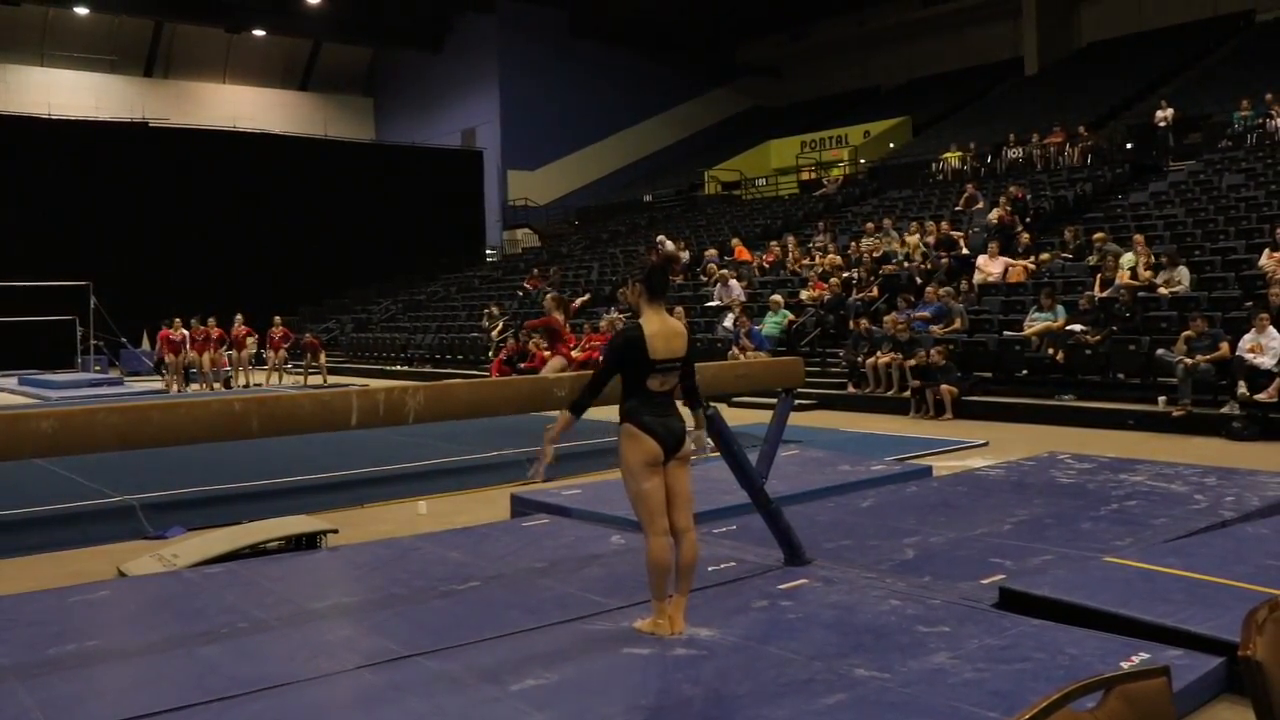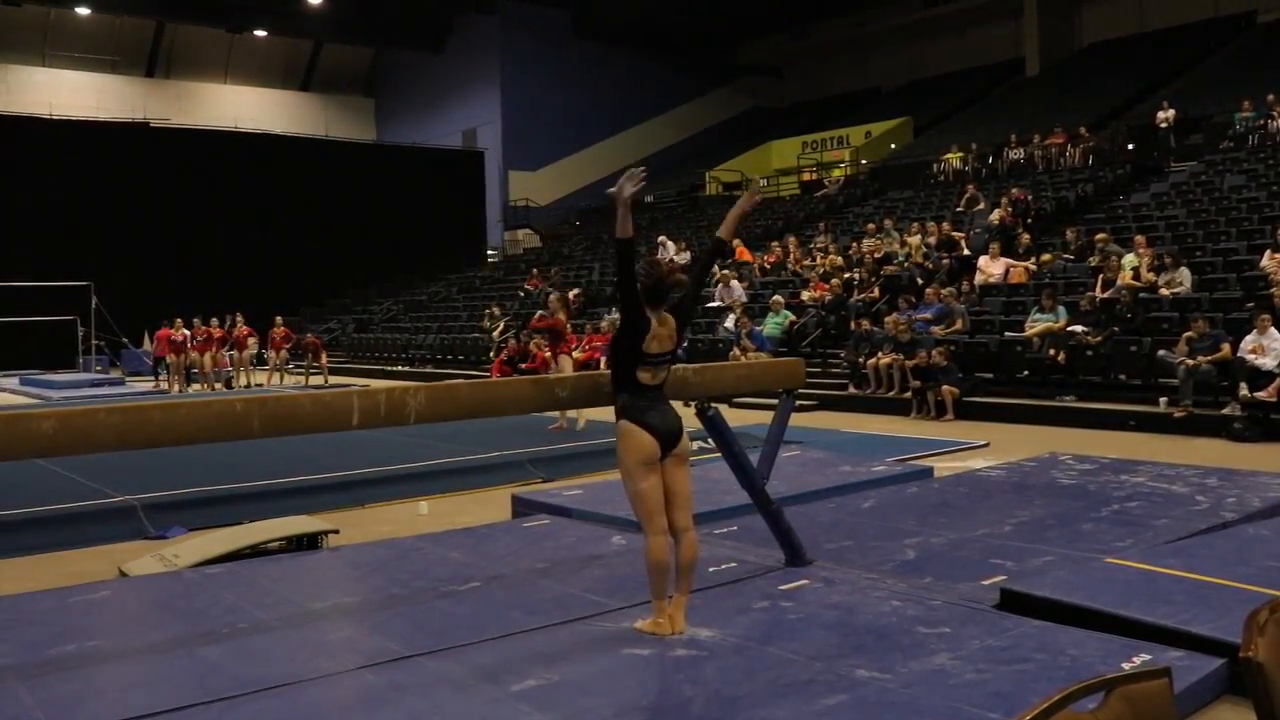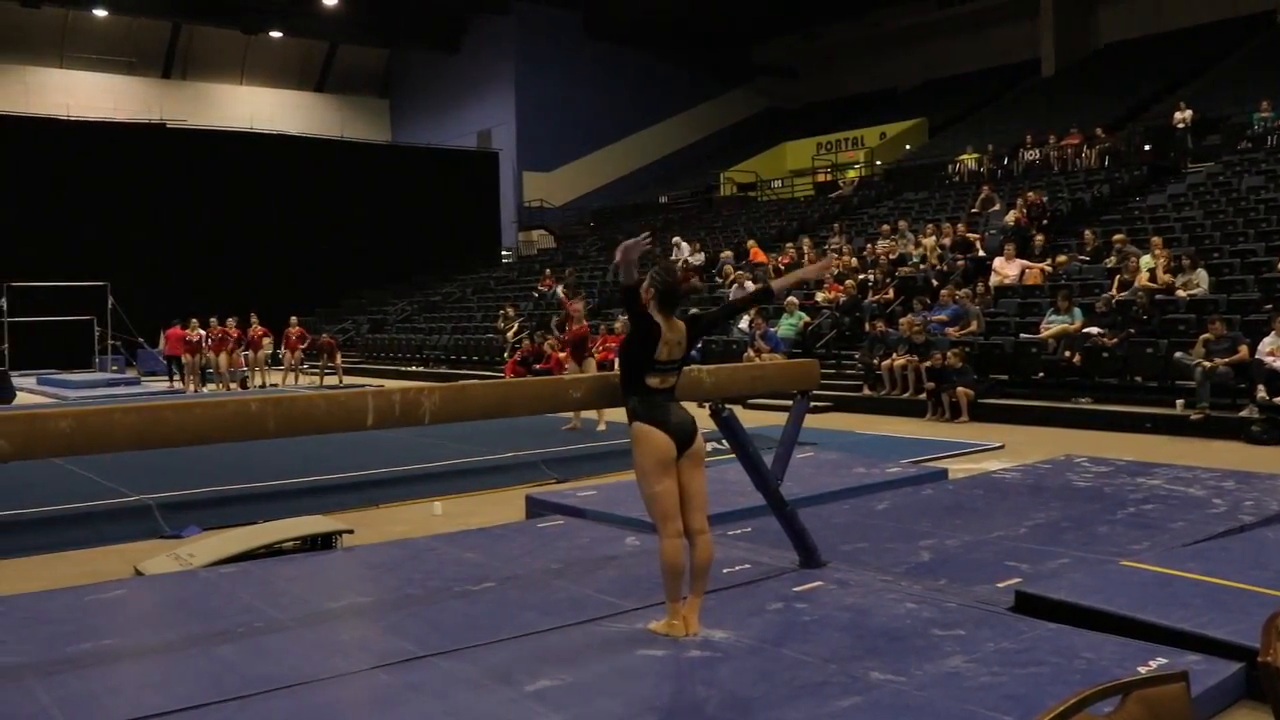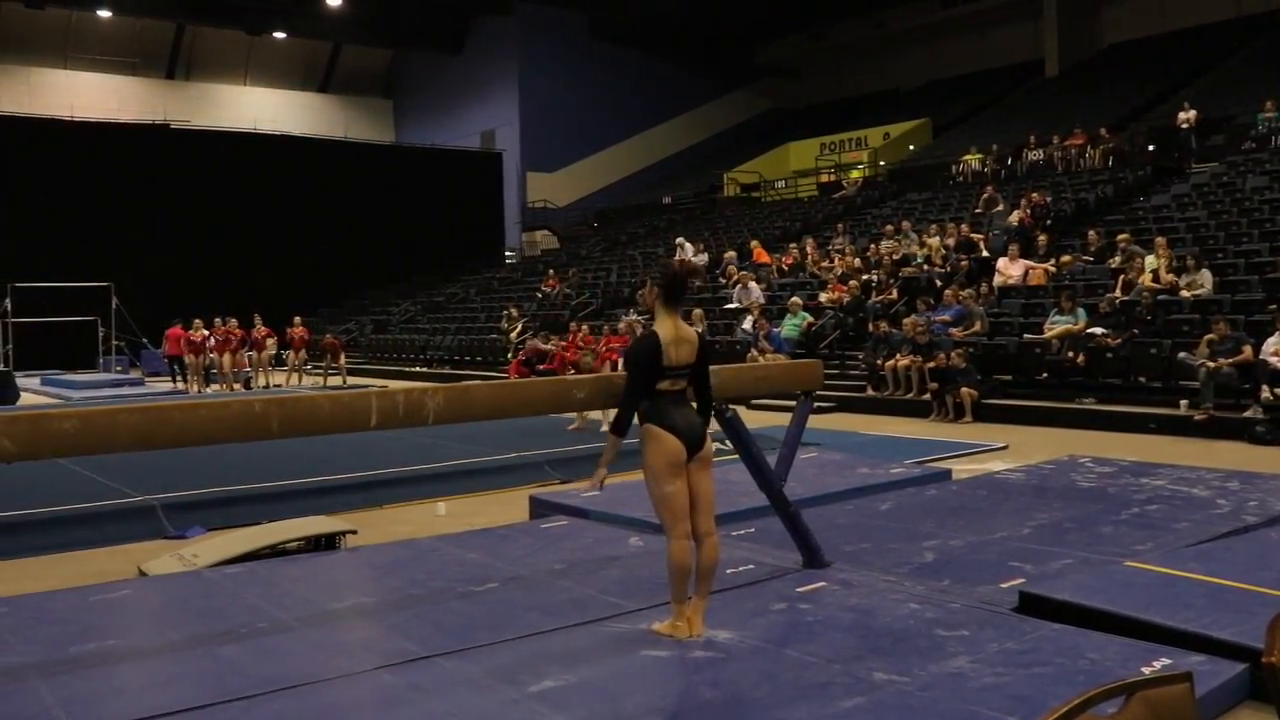
dt=0.3s
person 1, frame 1
left shoulder: (629, 337)
right shoulder: (684, 333)
left elbow: (590, 390)
left wrist: (551, 440)
right wrist: (700, 427)
left hip: (641, 434)
right hip: (677, 430)
left knee: (657, 530)
right knee: (684, 526)
left ankle: (661, 616)
right ankle: (678, 612)
person 1, frame 2
left shoulder: (634, 323)
right shoulder: (674, 321)
left elbow: (622, 267)
right elbow: (705, 263)
left wrist: (622, 208)
right wrist: (740, 210)
left hip: (638, 429)
right hip: (671, 424)
left knee: (655, 529)
right knee: (682, 524)
left ankle: (662, 615)
right ankle: (678, 608)
person 1, frame 3
left shoulder: (646, 330)
right shoulder: (686, 329)
left elbow: (630, 296)
right elbow: (746, 302)
left wrist: (626, 264)
right wrist: (798, 276)
left hip: (653, 432)
right hip: (685, 429)
left knee: (670, 531)
right knee: (697, 528)
left ankle: (676, 618)
right ankle: (690, 612)
person 1, frame 4
left shoulder: (646, 344)
right shoulder: (698, 340)
left elbow: (628, 407)
right elbow: (704, 396)
left wrist: (604, 464)
left hip: (662, 435)
right hip: (696, 430)
left knee: (679, 532)
right knee: (705, 529)
left ankle: (680, 619)
right ankle: (697, 613)
